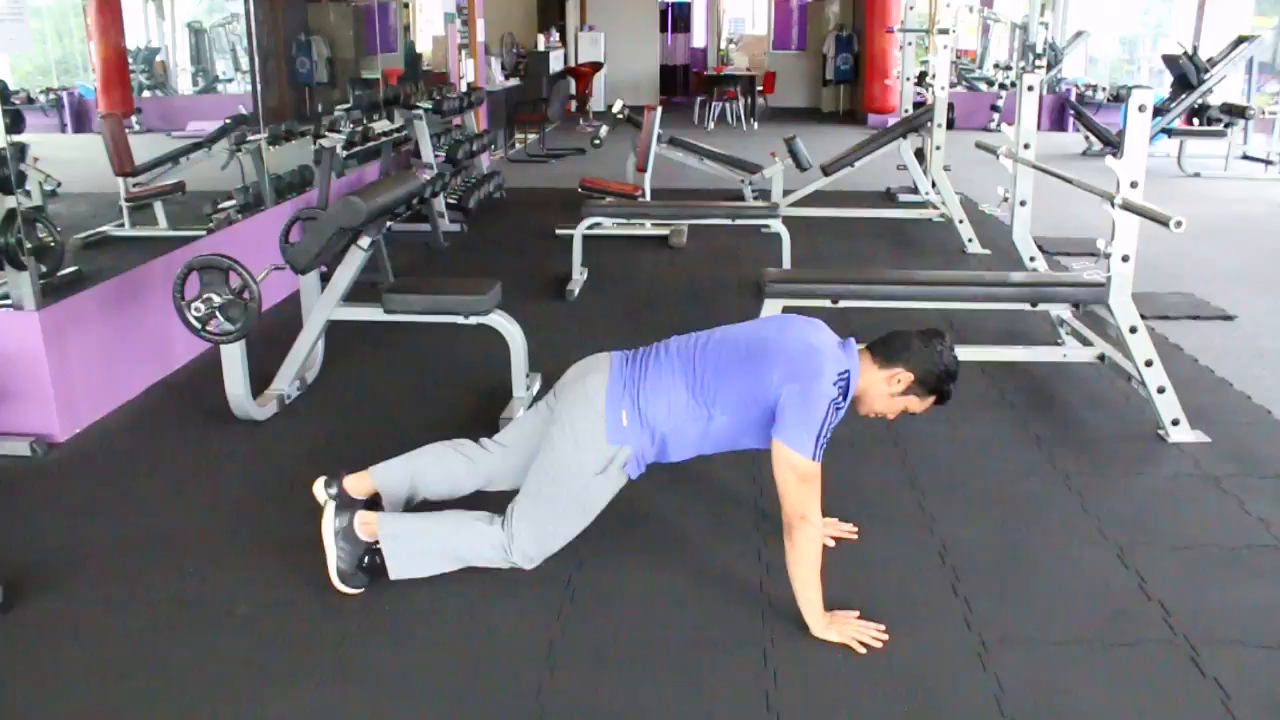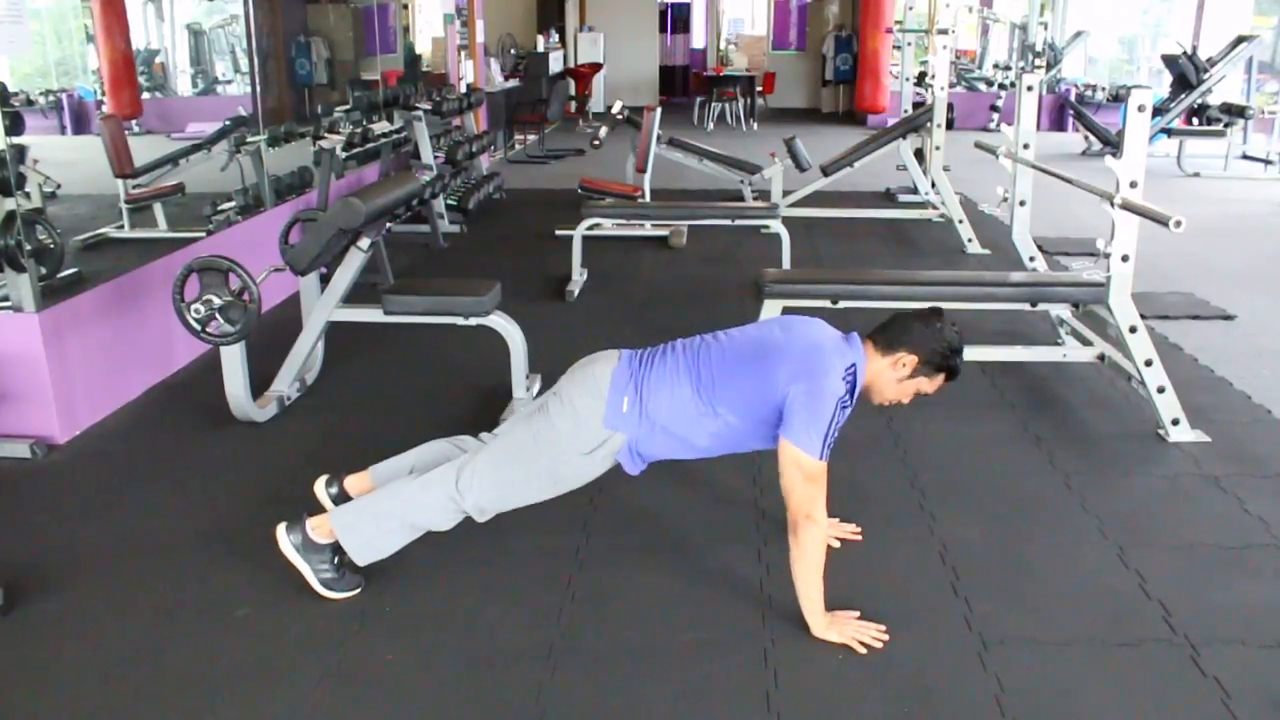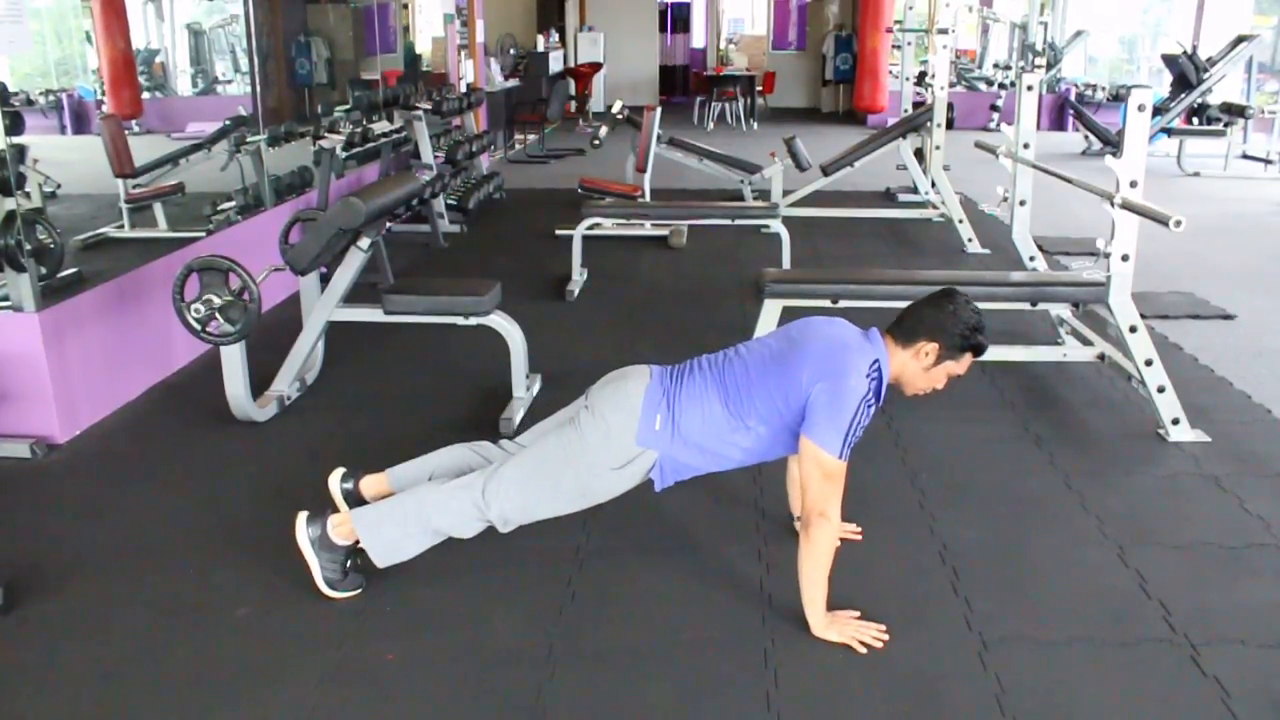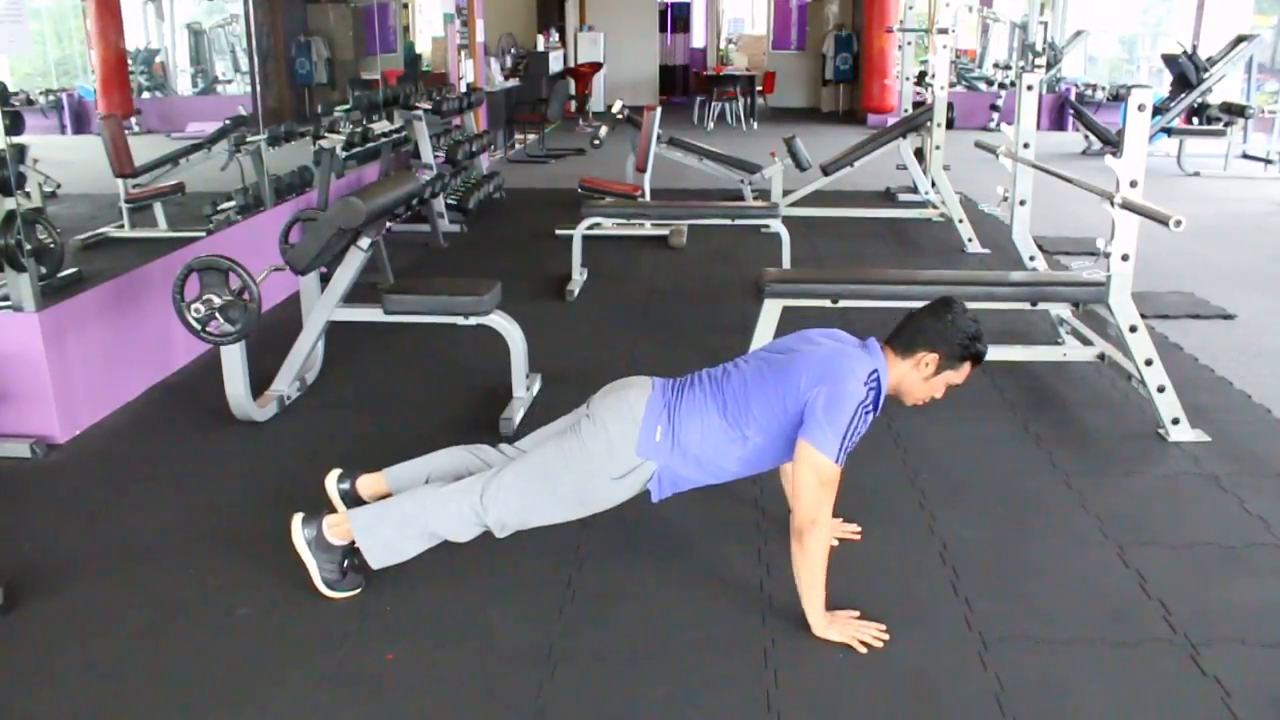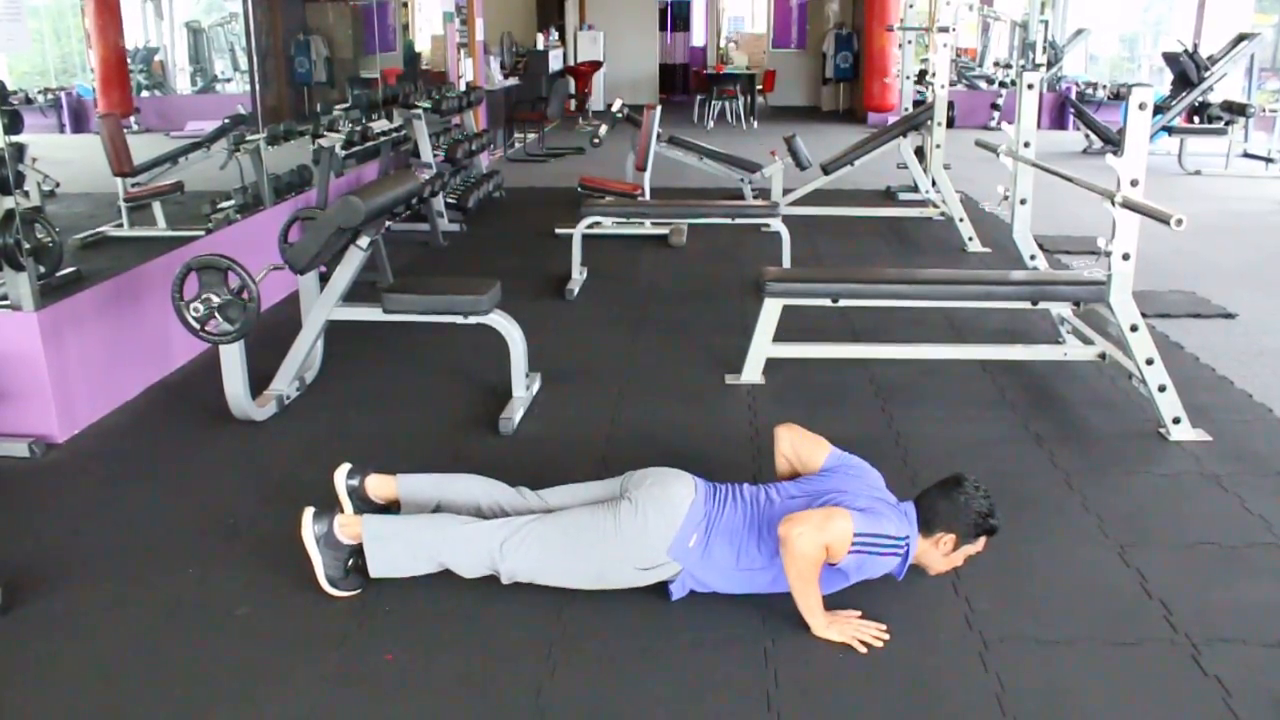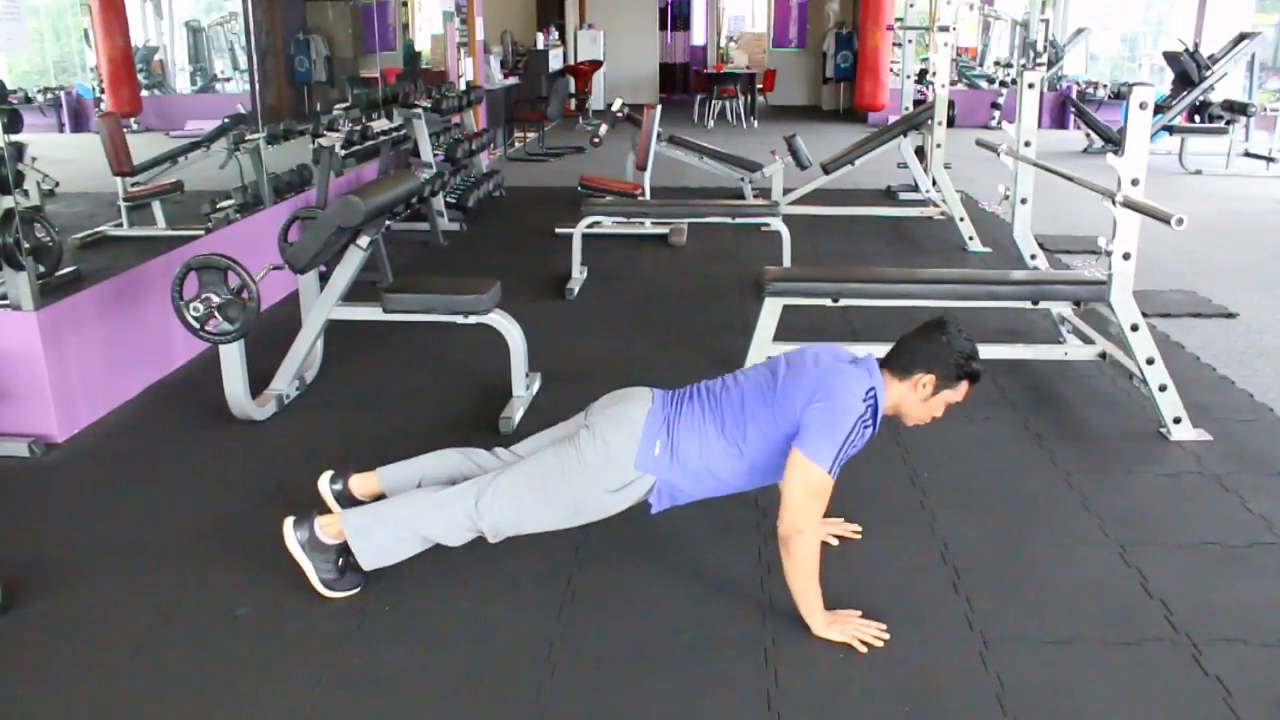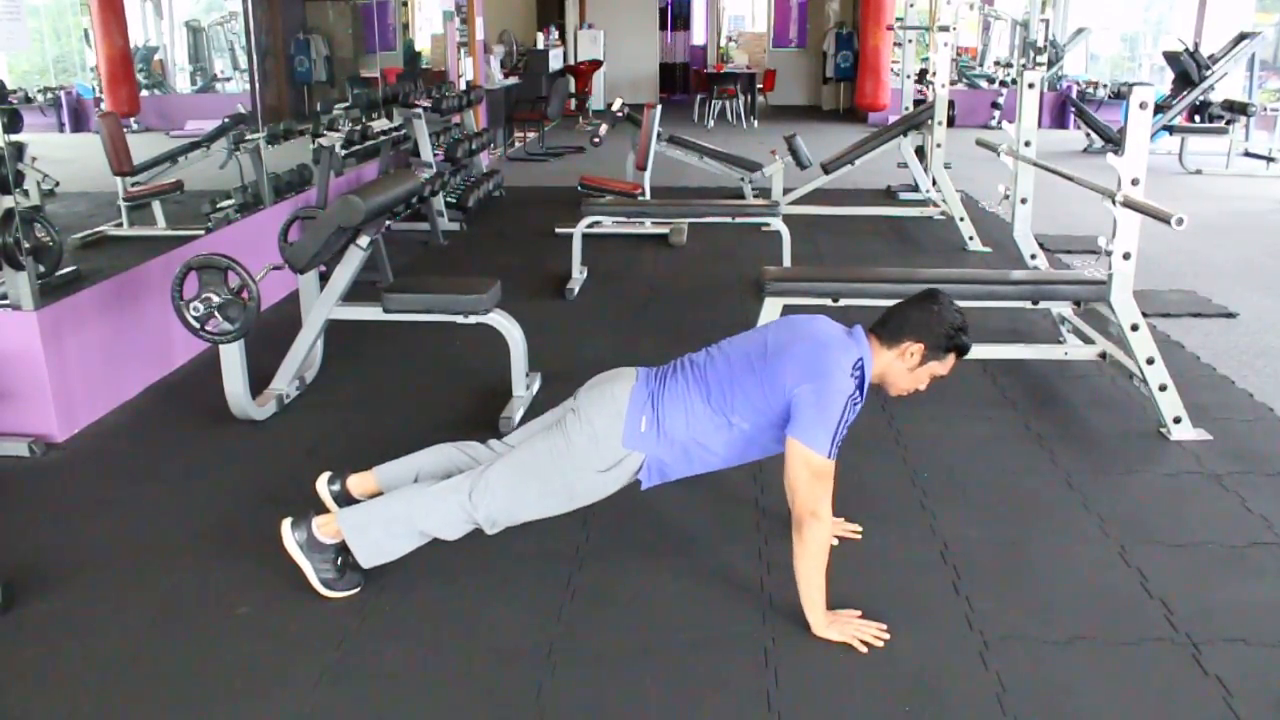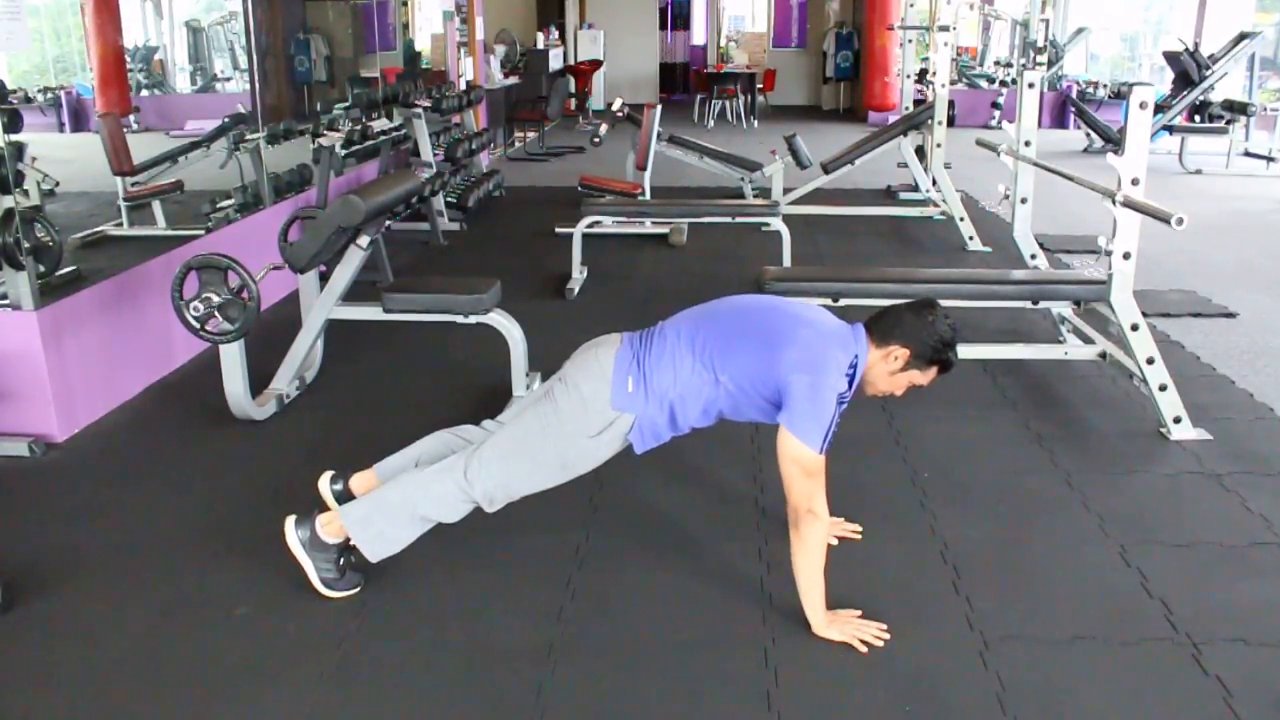
dt=0.7s
person 1, frame 1
left shoulder: (821, 343)
right shoulder: (820, 387)
left elbow: (790, 454)
right elbow: (796, 519)
left wrist: (807, 521)
right wrist: (818, 619)
left hip: (607, 384)
right hip: (613, 424)
left knee: (489, 458)
right knee: (523, 539)
left ankle: (354, 486)
right ankle: (364, 528)
person 1, frame 2
left shoulder: (826, 342)
right shoulder: (828, 385)
left elbow: (792, 453)
right elbow: (804, 514)
left wrist: (811, 520)
right wrist: (819, 618)
left hip: (612, 382)
right hip: (612, 418)
left knee: (484, 452)
right knee: (472, 487)
left ankle: (351, 487)
right ankle: (318, 534)
person 1, frame 3
left shoulder: (840, 337)
right shoulder: (853, 383)
right elbow: (824, 512)
left wrist: (803, 516)
right wrist: (818, 618)
left hip: (639, 397)
right hip: (638, 435)
left knee: (502, 459)
right knee: (494, 499)
left ankle: (363, 487)
right ankle: (334, 531)
person 1, frame 4
left shoulder: (842, 347)
right shoulder: (851, 389)
right elbow: (809, 521)
left wrist: (811, 516)
right wrist: (818, 618)
left hip: (636, 409)
right hip: (638, 445)
left knee: (501, 465)
right knee: (490, 505)
left ankle: (361, 487)
right ankle: (334, 533)
person 1, frame 5
left shoulder: (868, 485)
right shoulder: (888, 535)
left elbow: (787, 436)
right elbow: (800, 533)
right wrist: (817, 618)
left hip: (670, 496)
right hip: (668, 537)
left knee: (521, 507)
right knee: (500, 549)
left ankle: (374, 487)
right ankle: (345, 531)
person 1, frame 6
left shoulder: (843, 365)
right shoulder: (849, 407)
right elbow: (791, 528)
left wrist: (811, 513)
right wrist: (818, 617)
left hip: (639, 417)
right hip: (635, 458)
left knee: (496, 468)
right knee: (485, 506)
left ankle: (356, 487)
right ankle: (327, 532)
person 1, frame 7
left shoulder: (832, 338)
right shoulder: (835, 381)
right elbow: (810, 512)
left wrist: (815, 516)
right wrist: (819, 618)
left hip: (626, 403)
right hip: (625, 437)
left knee: (490, 460)
right knee: (481, 499)
left ankle: (353, 486)
right ankle: (322, 533)
person 1, frame 8
left shoulder: (829, 334)
right shoulder: (826, 374)
right elbow: (805, 507)
left wrist: (813, 517)
right wrist: (819, 616)
left hip: (617, 368)
right hip: (618, 400)
left knee: (487, 443)
right knee: (480, 476)
left ankle: (355, 485)
right ankle: (327, 530)
